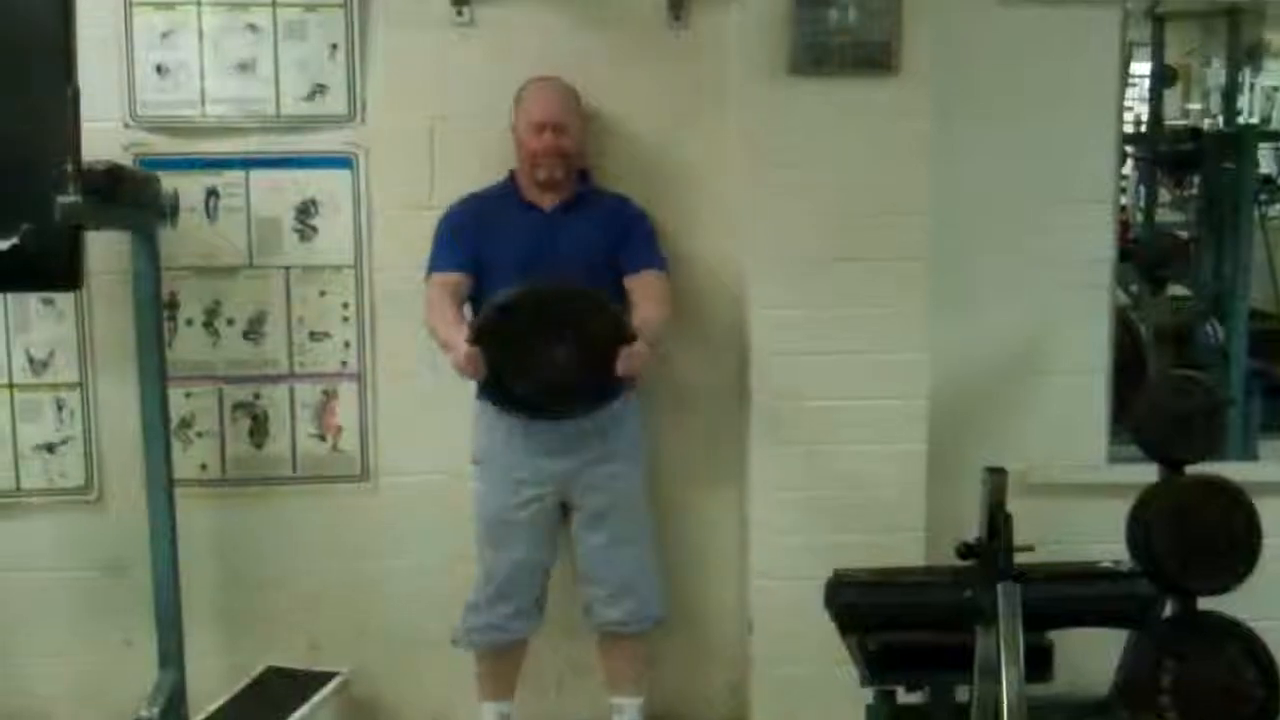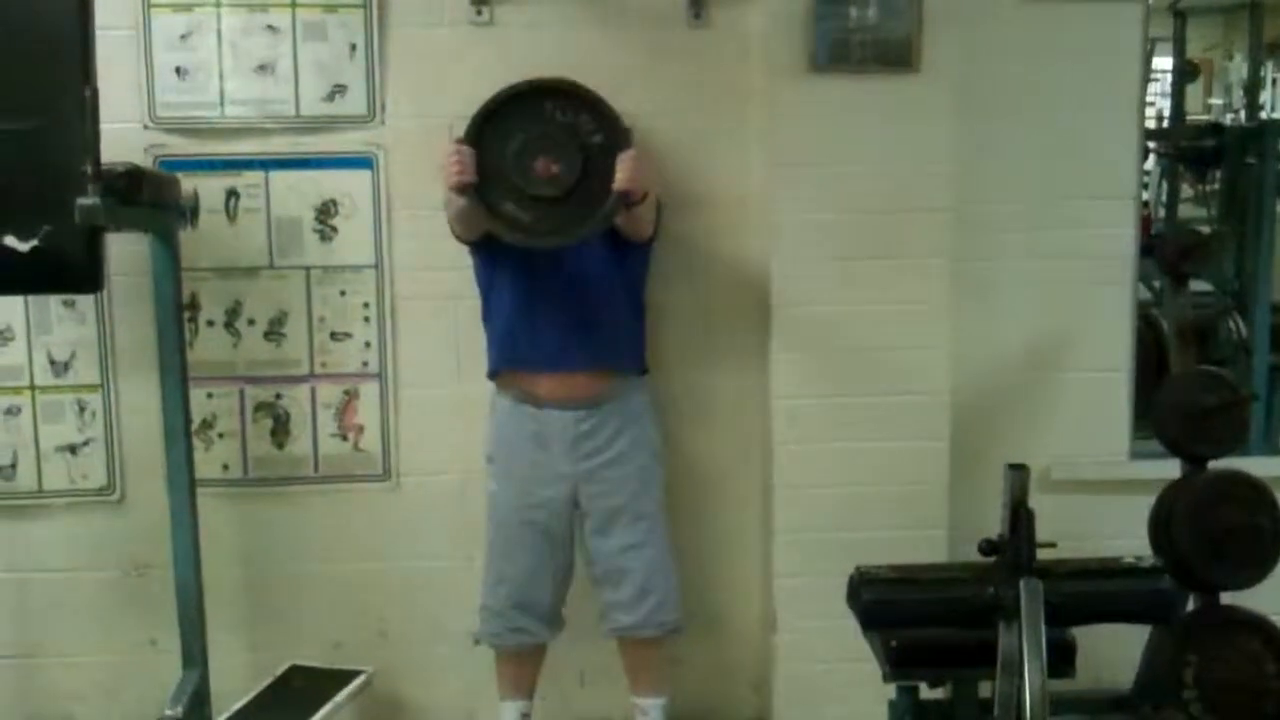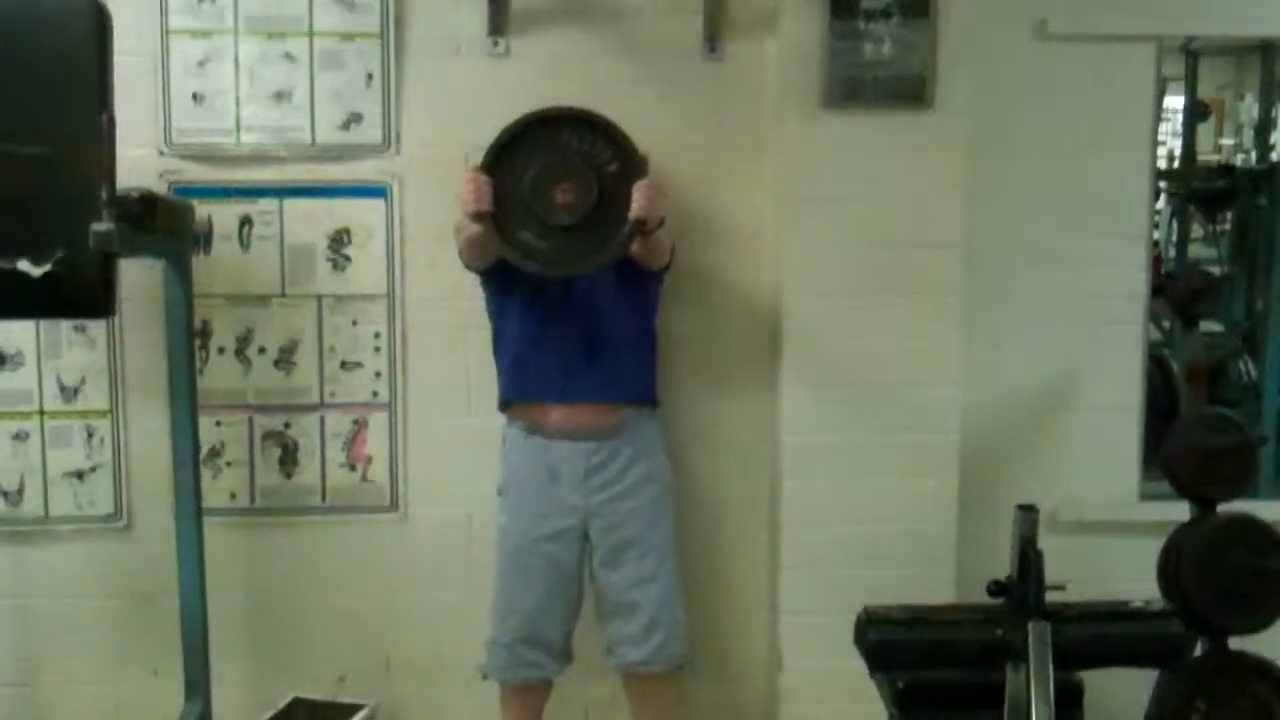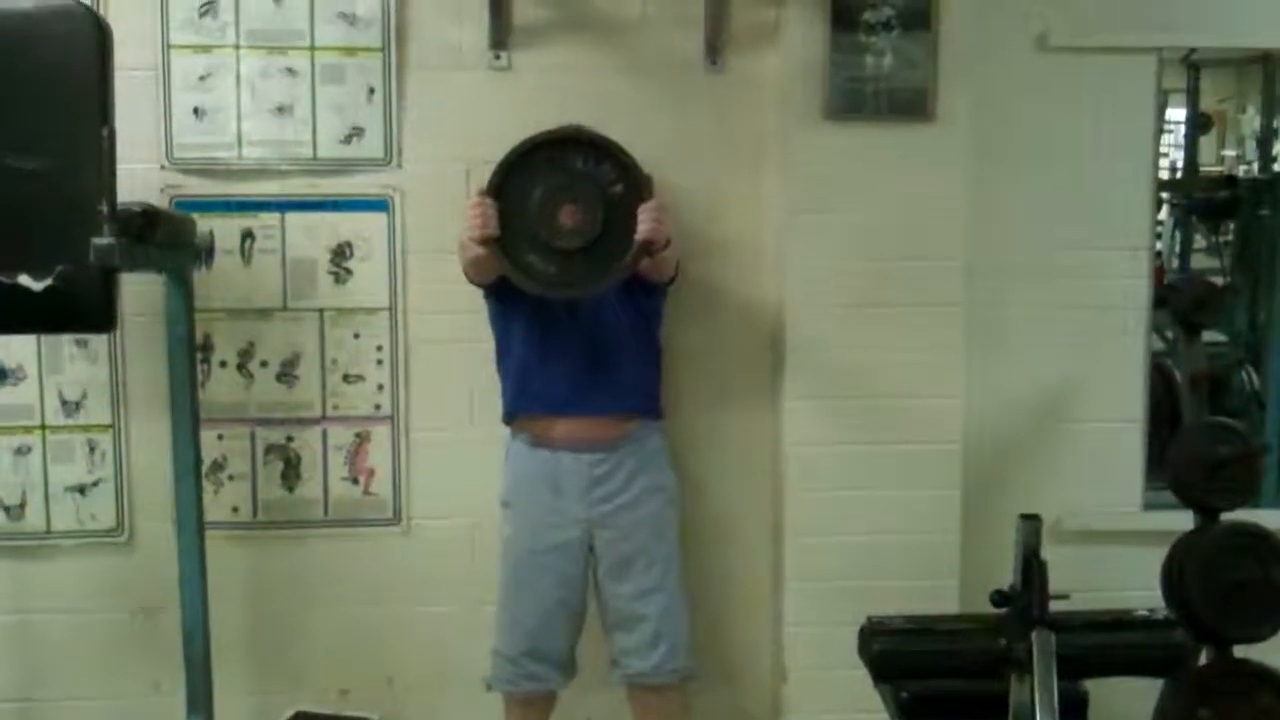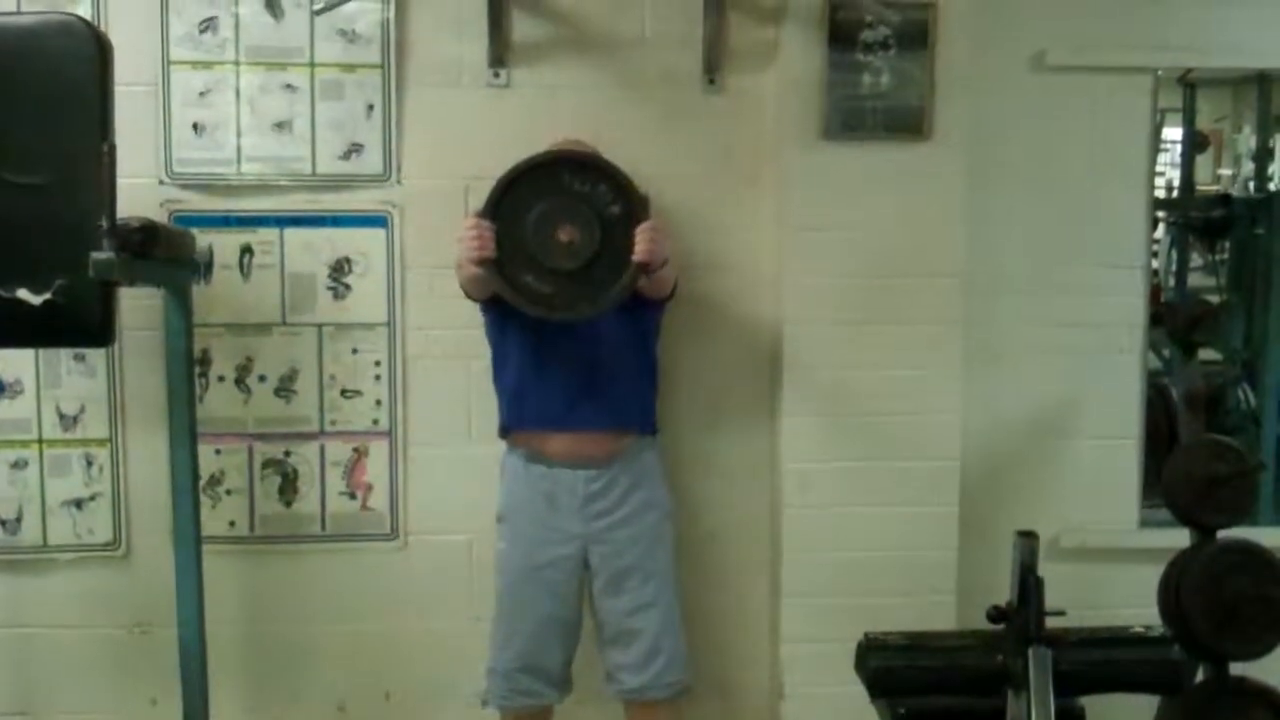
dt=0.5s
person 1, frame 1
left shoulder: (620, 217)
right shoulder: (471, 217)
left elbow: (652, 294)
right elbow: (441, 296)
left wrist: (643, 342)
right wrist: (457, 342)
left hip: (606, 429)
right hip: (511, 432)
left knee: (622, 588)
right knee: (499, 595)
person 1, frame 2
left shoulder: (617, 208)
left elbow: (641, 222)
right elbow: (466, 223)
left wrist: (636, 194)
right wrist: (459, 192)
left hip: (617, 419)
right hip: (525, 421)
left knee: (639, 584)
right knee: (516, 591)
person 1, frame 3
left shoulder: (629, 244)
left elbow: (657, 255)
right elbow: (476, 252)
left wrist: (653, 225)
right wrist: (473, 222)
left hip: (627, 450)
right hip: (536, 453)
left knee: (648, 622)
right knee: (524, 626)
person 1, frame 4
left shoulder: (630, 252)
left elbow: (661, 269)
right elbow: (483, 271)
left wrist: (659, 240)
right wrist: (476, 241)
left hip: (631, 462)
right hip: (540, 466)
left knee: (651, 636)
right knee: (529, 642)
person 1, frame 5
left shoulder: (628, 267)
left elbow: (660, 285)
right elbow: (479, 286)
left wrist: (658, 263)
right wrist: (471, 263)
left hip: (626, 476)
right hip: (536, 481)
left knee: (649, 649)
right knee: (524, 657)
